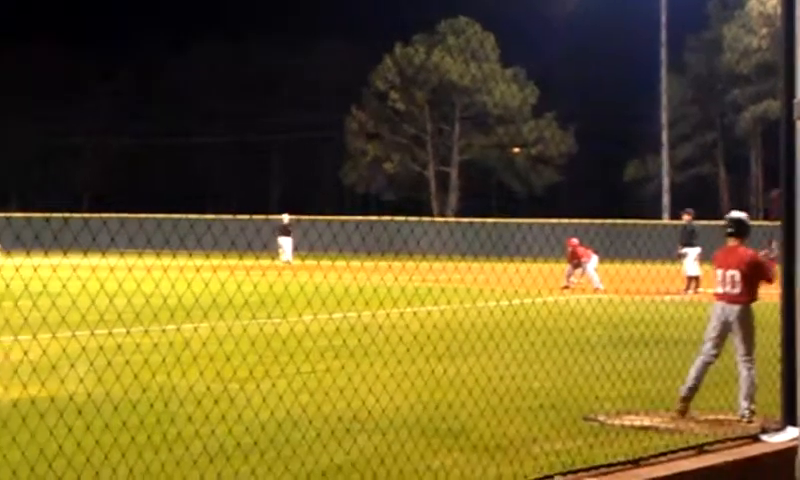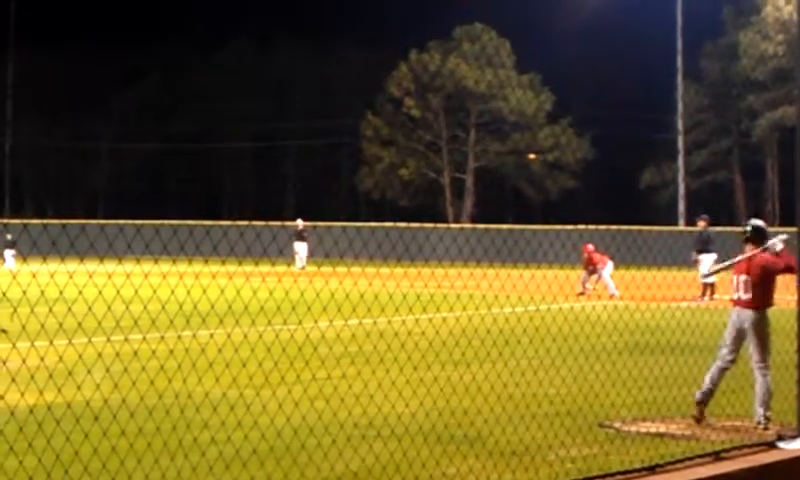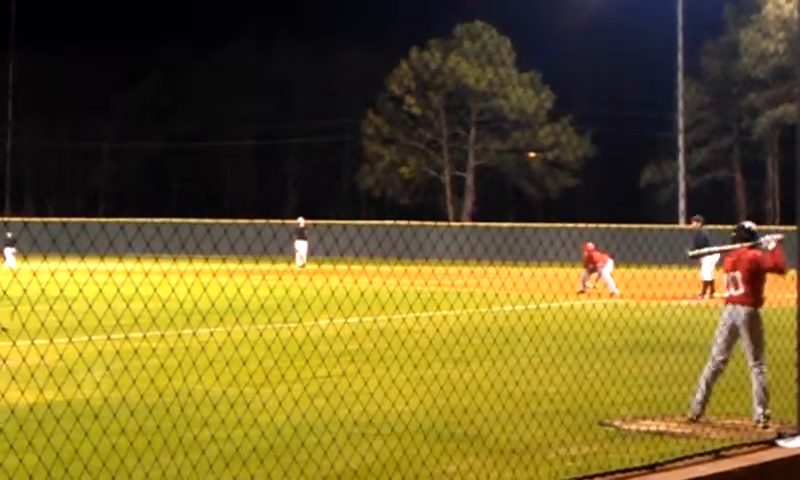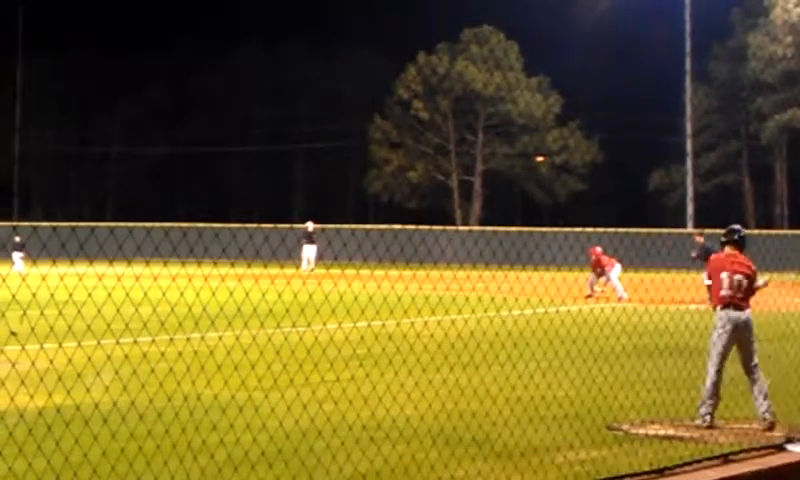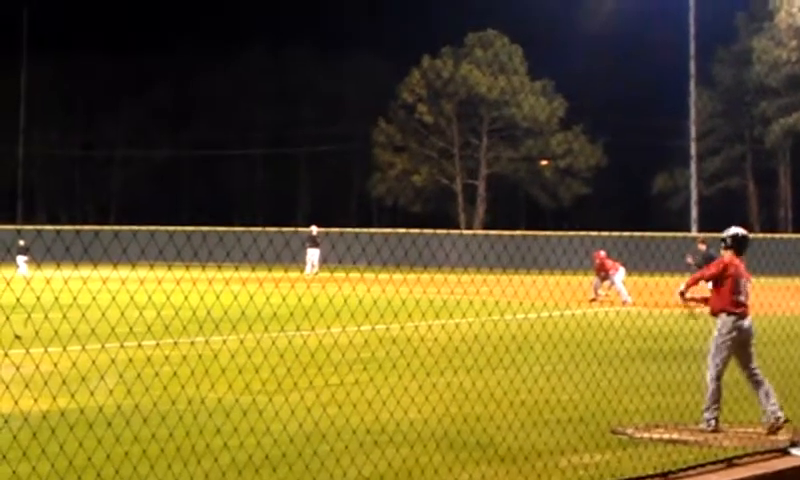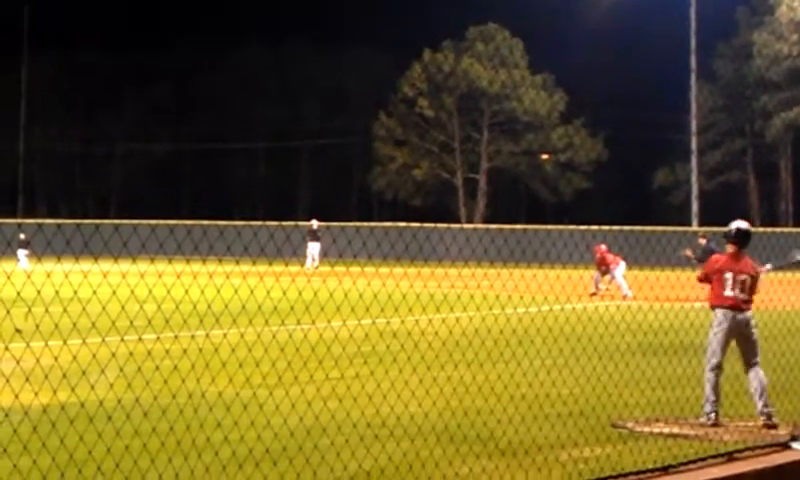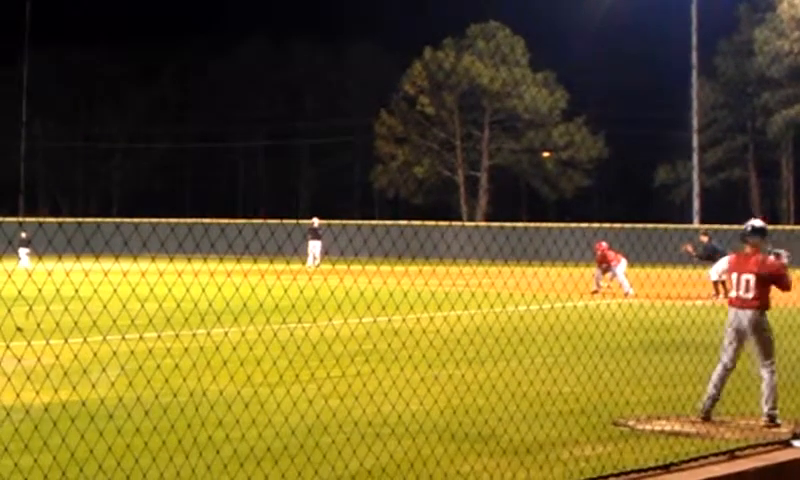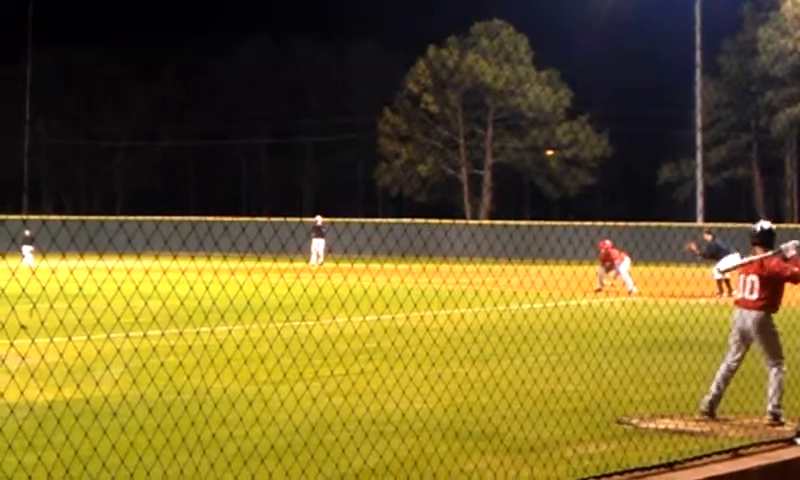
dt=0.3s
person 1, frame 1
left shoulder: (718, 255)
right shoulder: (751, 257)
right elbow: (769, 278)
right wrist: (769, 259)
left hip: (720, 308)
right hip: (741, 310)
left knee: (706, 355)
right knee: (746, 361)
left ankle: (686, 396)
right ankle: (746, 410)
person 1, frame 2
left shoulder: (739, 261)
right shoulder: (764, 261)
right elbow: (793, 267)
left wrist: (773, 252)
right wrist: (781, 249)
left hip: (736, 314)
right hip: (756, 316)
left knee: (723, 361)
right knee: (761, 367)
left ankle: (702, 400)
right ankle: (762, 418)
person 1, frame 3
left shoulder: (728, 260)
right shoulder: (755, 256)
right elbow: (781, 268)
left wrist: (766, 251)
right wrist: (773, 247)
left hip: (729, 312)
right hip: (749, 312)
left knee: (716, 361)
right knee: (757, 365)
left ankle: (697, 408)
right ankle: (761, 415)
person 1, frame 4
left shoulder: (715, 260)
right shoulder: (750, 267)
right elbow: (749, 291)
left hip: (724, 316)
right hip: (744, 317)
left knee: (714, 368)
right knee: (752, 368)
left ankle: (706, 416)
right ankle: (766, 414)
person 1, frame 5
left shoulder: (725, 264)
right shoulder: (742, 269)
left elbow: (701, 275)
left wrist: (684, 288)
right wrist: (696, 299)
left hip: (728, 323)
right hip: (745, 323)
left knee: (714, 373)
right knee: (753, 372)
left ankle: (711, 420)
right ankle: (775, 414)
person 1, frame 6
left shoulder: (717, 260)
right shoulder: (753, 266)
left elbow: (702, 277)
right elbow: (752, 292)
left hip: (724, 317)
right hip: (746, 317)
left knee: (713, 366)
right knee: (753, 366)
left ankle: (711, 414)
right ankle: (766, 414)
person 1, frame 7
left shoulder: (732, 260)
right shoulder: (767, 263)
right elbow: (786, 286)
right wrist: (782, 263)
left hip: (734, 315)
right hip: (755, 317)
left knee: (726, 363)
right knee: (767, 366)
left ankle: (707, 406)
right ankle: (769, 414)
person 1, frame 8
left shoulder: (744, 263)
right shoulder: (774, 264)
left wrist: (783, 256)
left hip: (740, 316)
right hip: (760, 318)
left knee: (730, 362)
right knee: (776, 365)
left ankle: (709, 405)
right ankle: (774, 413)
